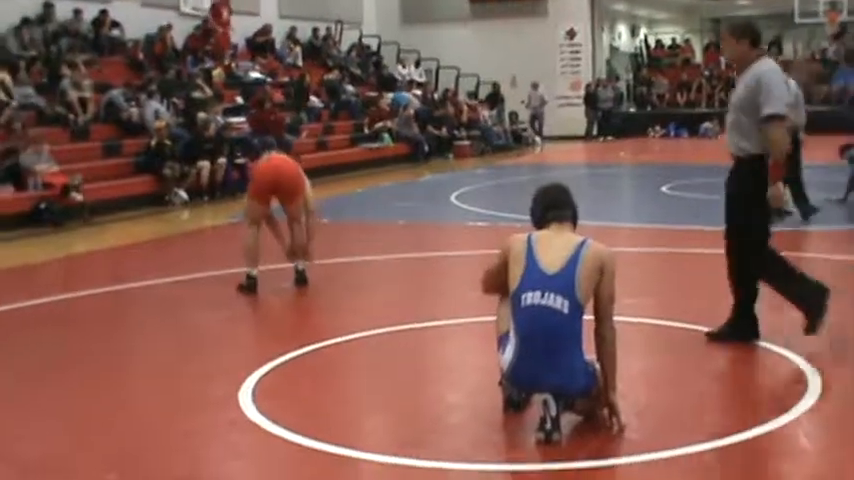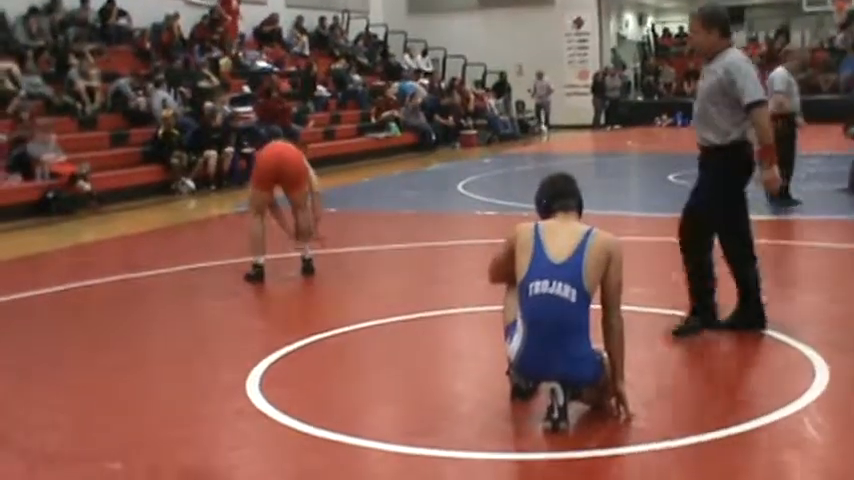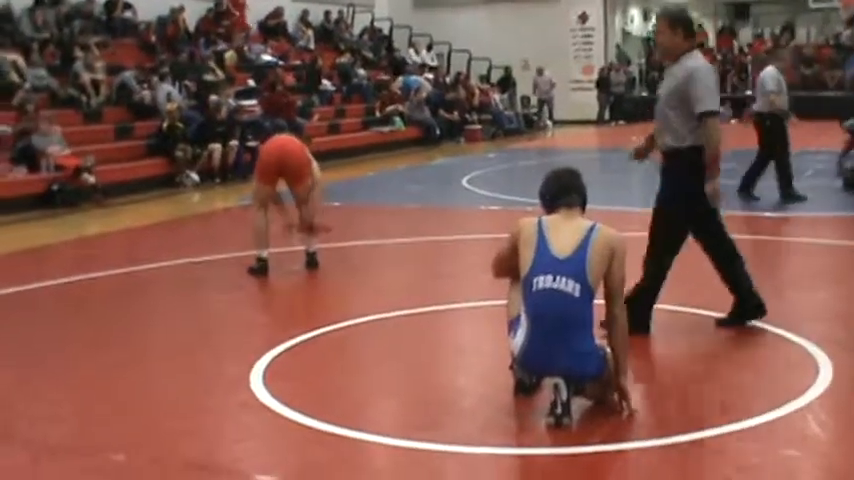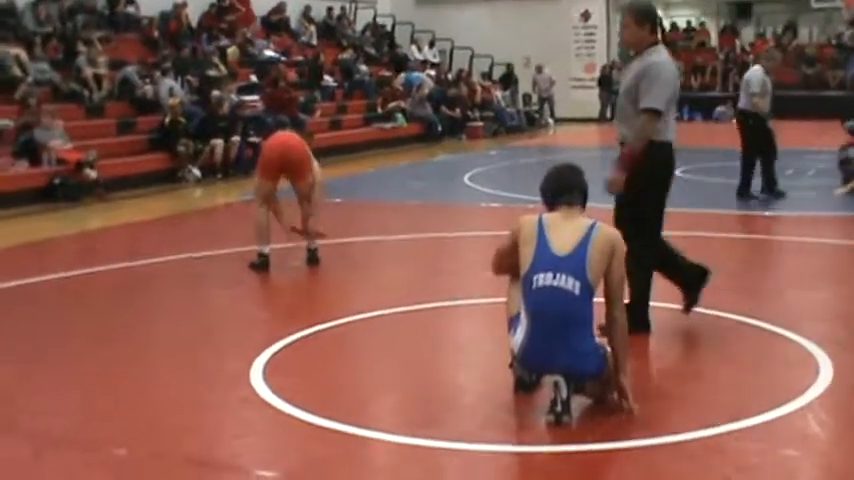
dt=0.2s
person 1, frame 1
left shoulder: (765, 75)
right shoulder: (749, 75)
left elbow: (778, 129)
left wrist: (775, 180)
left hip: (760, 172)
right hip: (746, 169)
left knee: (751, 250)
right knee: (739, 248)
left ankle: (810, 295)
right ankle: (742, 321)
person 1, frame 2
left shoulder: (735, 64)
right shoulder: (715, 65)
left elbow: (759, 113)
left wrist: (768, 163)
right wrist: (708, 155)
left hip: (728, 159)
right hip: (716, 157)
left knee: (693, 231)
right knee: (735, 237)
left ankle: (704, 310)
right ankle: (750, 311)
person 1, frame 3
left shoulder: (695, 70)
right shoulder: (677, 67)
left elbow: (710, 124)
left wrist: (712, 175)
right wrist: (650, 143)
left hip: (688, 165)
right hip: (677, 161)
left knee: (662, 240)
right knee: (711, 237)
left ankle: (636, 314)
right ankle: (747, 301)
person 1, frame 4
left shoulder: (657, 65)
right shoulder: (642, 61)
left elbow: (649, 122)
left wrist: (623, 165)
left hip: (650, 160)
right hip: (638, 157)
left knee: (636, 236)
right knee: (639, 233)
left ankle: (636, 315)
right ankle: (689, 276)
person 2, frame 1
left shoulder: (515, 245)
right shoulder: (599, 255)
left elbow: (488, 286)
right elbow: (605, 329)
right wrist: (610, 391)
left hip: (519, 370)
right hip: (569, 378)
right knee: (598, 391)
left ankle: (513, 388)
right ankle: (562, 401)
person 2, frame 2
left shoulder: (522, 234)
right shoulder: (606, 244)
left elbow: (495, 276)
right elbow: (612, 318)
right wrist: (618, 380)
left hip: (526, 359)
right hip: (576, 367)
right knee: (606, 379)
left ankle: (521, 379)
right ankle: (569, 391)
person 2, frame 3
left shoulder: (526, 229)
right shoulder: (609, 240)
left elbow: (499, 271)
right elbow: (616, 313)
right wrist: (621, 375)
left hip: (530, 354)
right hip: (580, 362)
right knee: (608, 376)
left ankle: (525, 373)
right ankle: (572, 386)
person 2, frame 4
left shoulder: (526, 226)
right shoulder: (609, 238)
left elbow: (499, 267)
right elbow: (616, 313)
right wrist: (621, 373)
left hip: (530, 352)
right hip: (580, 360)
right knee: (609, 372)
left ankle: (524, 371)
right ankle: (572, 383)
person 3, frame 1
left shoulder: (791, 84)
right shoulder: (790, 85)
right elbow: (788, 113)
left wrist: (798, 130)
right wrist: (798, 131)
left hip: (790, 134)
right hip: (790, 134)
left knee: (790, 171)
right knee: (793, 171)
person 3, frame 2
left shoulder: (787, 75)
right shoulder: (780, 74)
right elbow: (780, 100)
left wrist: (795, 117)
right wrist: (796, 116)
left hip: (786, 120)
right hip: (781, 121)
left knee: (786, 158)
right knee: (784, 158)
left ankle: (782, 195)
person 3, frame 3
left shoulder: (775, 73)
right shoulder: (771, 74)
right elbow: (773, 99)
left wrist: (785, 115)
right wrist: (787, 115)
left hip: (772, 118)
right hip: (768, 119)
left knee: (782, 155)
right knee: (767, 156)
left ankle: (787, 192)
person 3, frame 4
left shoulder: (762, 73)
right shoulder: (757, 74)
right elbow: (756, 100)
left wrist: (766, 118)
right wrist: (768, 118)
left hip: (757, 117)
right hip: (749, 117)
left knee: (769, 151)
right knee: (750, 154)
left ankle: (770, 187)
right ankle: (743, 191)
person 4, frame 1
left shoulder: (262, 163)
right shoulder: (296, 169)
left elbow: (267, 216)
right elbow: (310, 210)
left hip: (264, 173)
right hip: (290, 174)
left knee: (253, 225)
right knee: (296, 222)
left ankle: (251, 279)
right ankle: (300, 272)
person 4, frame 2
right shoulder: (298, 156)
left elbow: (270, 203)
right elbow: (315, 190)
left wrist: (289, 230)
right wrist: (314, 224)
left hip: (266, 160)
right hip: (293, 161)
left knee: (257, 214)
right knee: (301, 210)
left ankle: (258, 268)
right ankle: (307, 262)
person 4, frame 3
left shoulder: (268, 145)
right shoulder: (301, 149)
left elbow: (272, 194)
right elbow: (317, 181)
left wrist: (287, 218)
left hip: (270, 153)
right hip: (295, 153)
left knee: (261, 207)
right knee: (304, 204)
left ankle: (262, 262)
right ankle: (311, 256)
person 4, frame 4
right shoulder: (303, 146)
left elbow: (271, 198)
right elbow: (317, 180)
left wrist: (284, 224)
left hip: (272, 148)
right hip: (297, 149)
left knee: (263, 204)
right knee: (307, 200)
left ankle: (263, 257)
right ankle: (312, 253)
